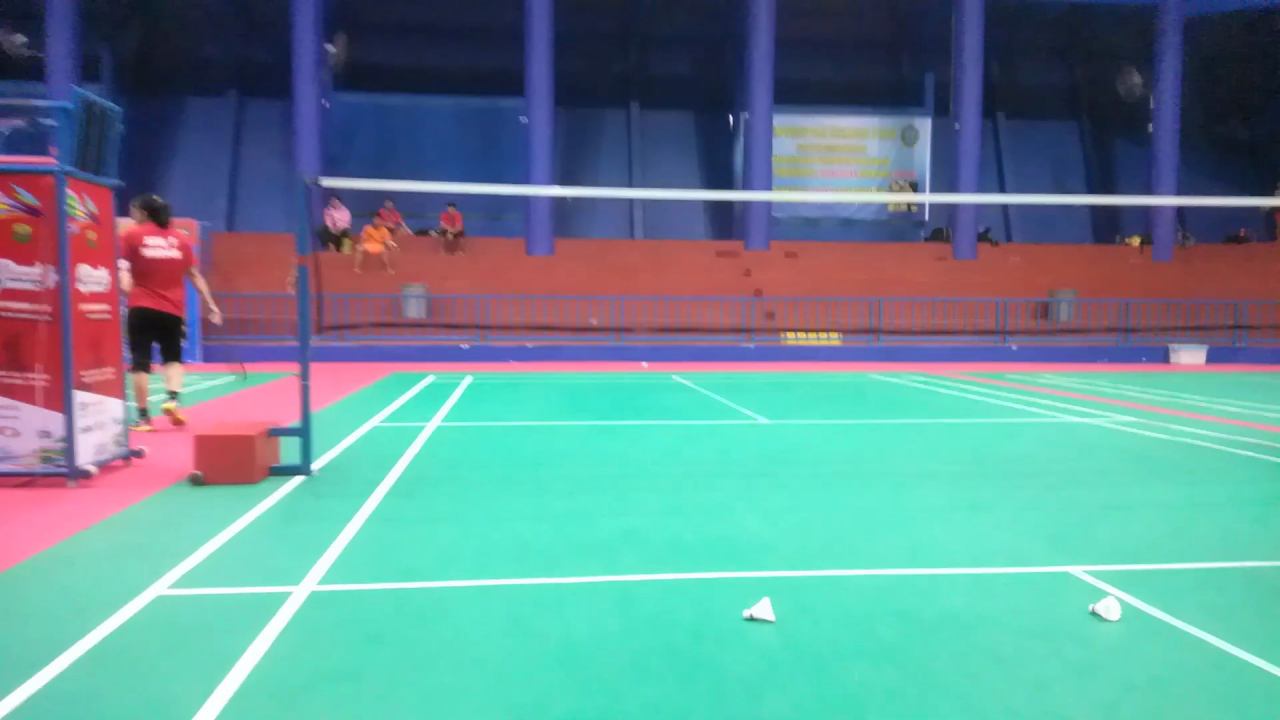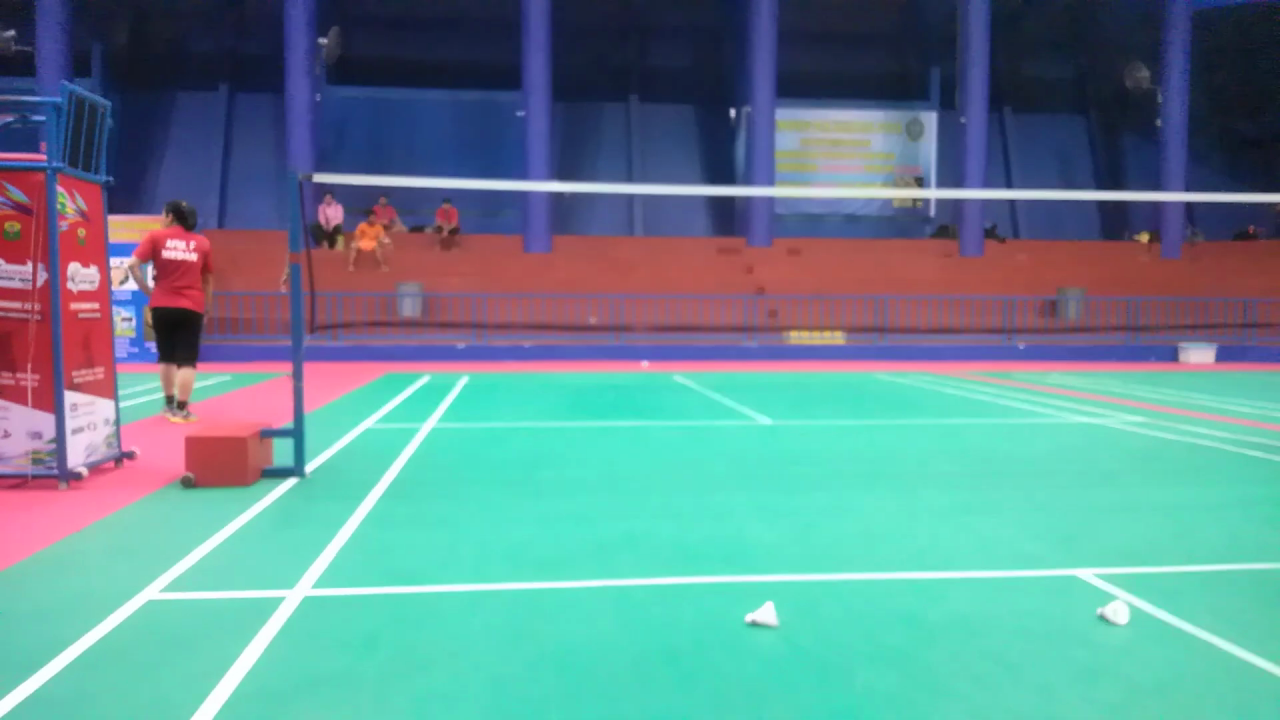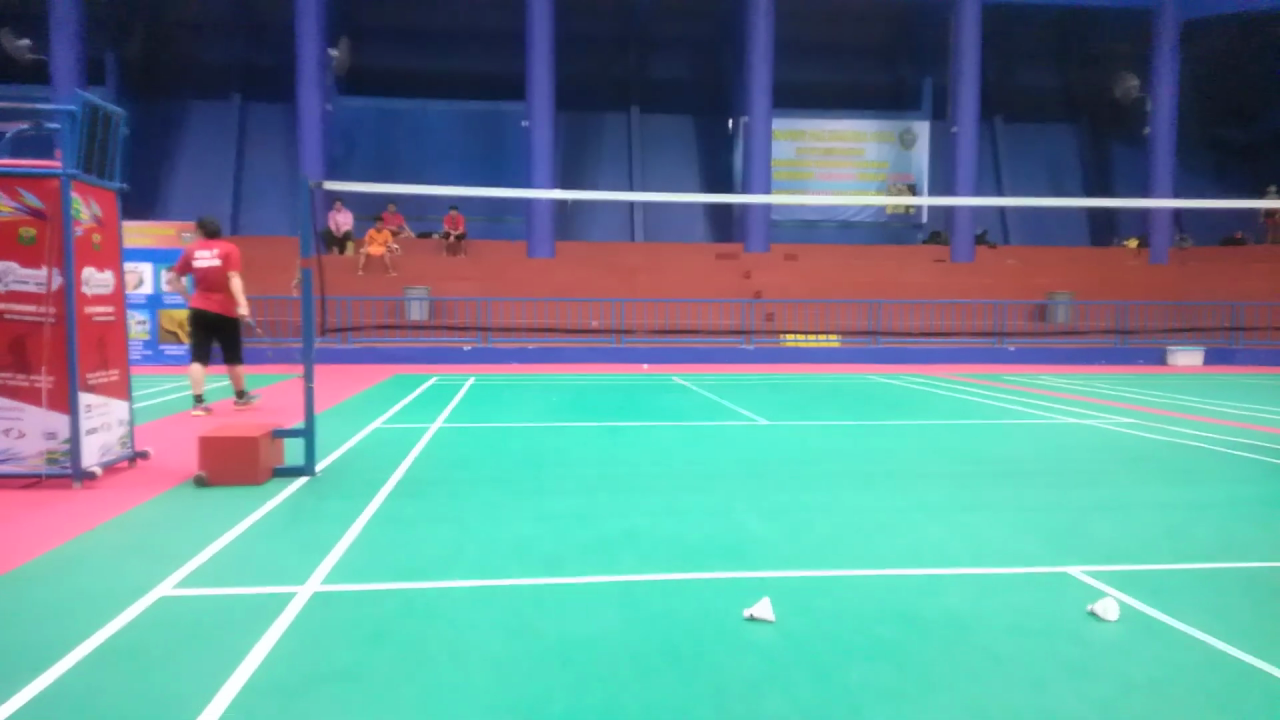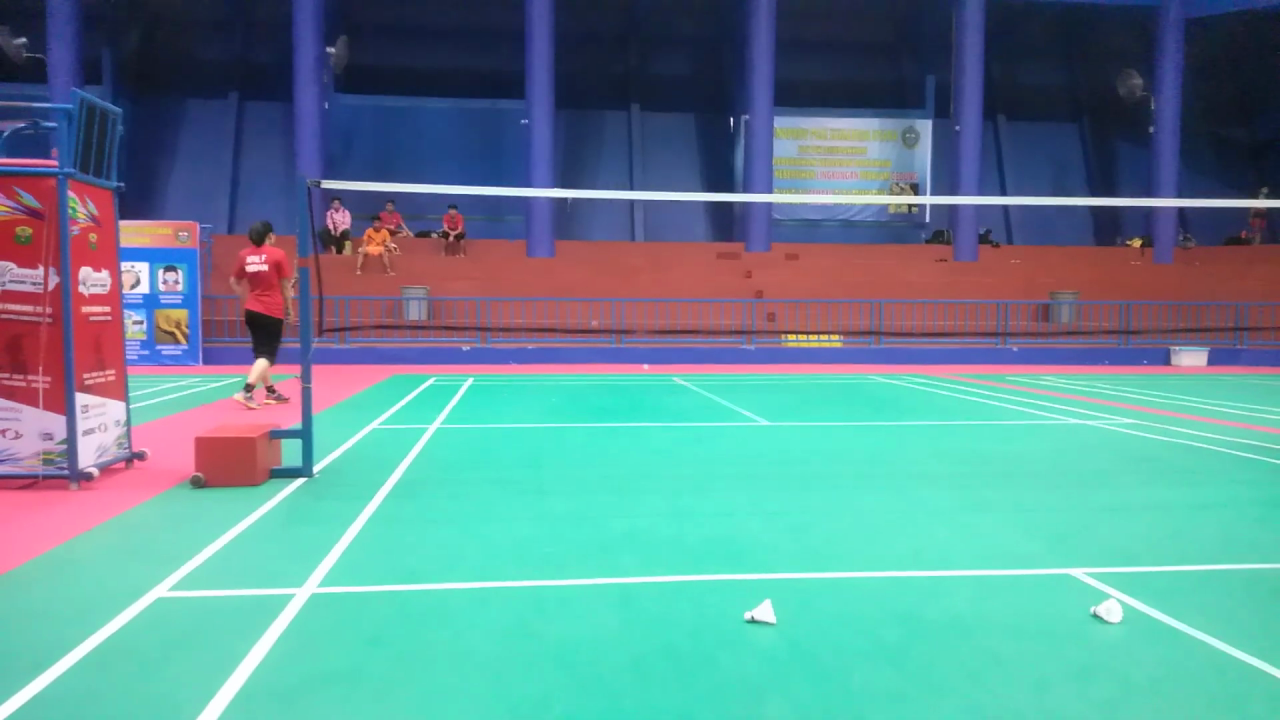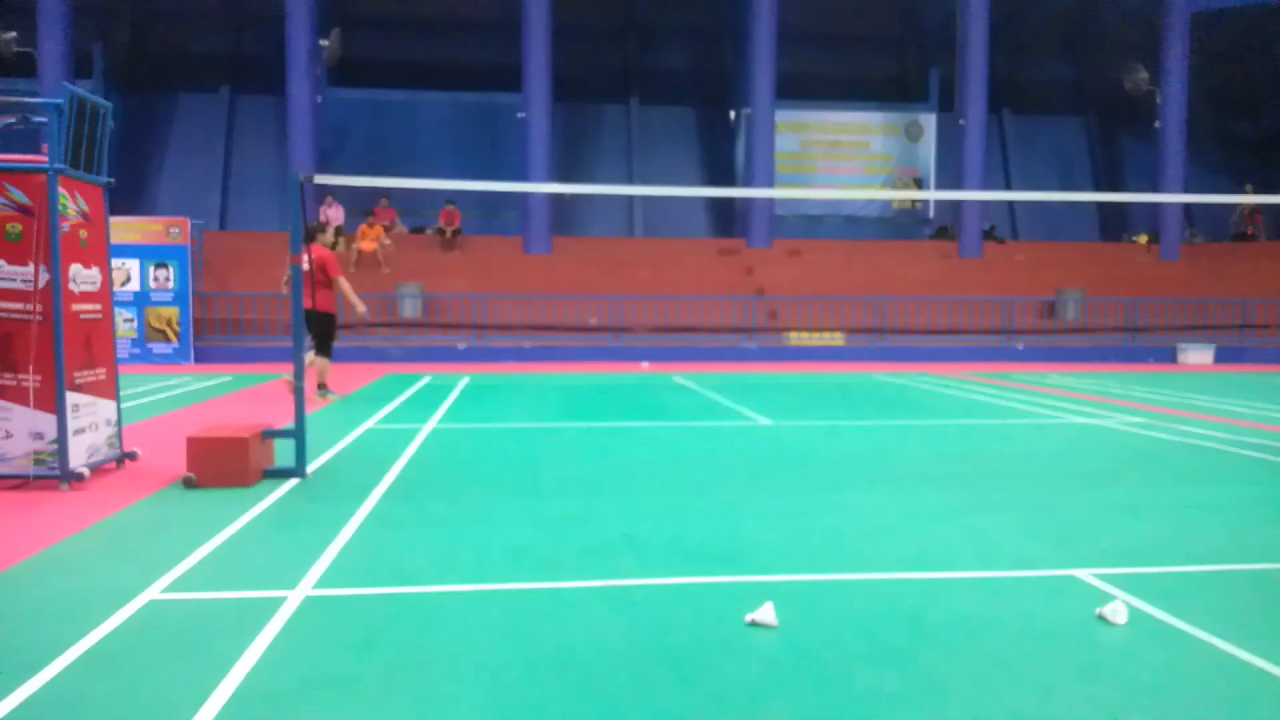
dt=1s
person 1, frame 1
left shoulder: (132, 235)
right shoulder: (180, 239)
right elbow: (195, 275)
left wrist: (122, 286)
right wrist: (210, 305)
left hip: (141, 308)
right hip: (172, 309)
left knee: (141, 363)
right knee: (172, 358)
left ankle: (143, 417)
right ankle: (172, 399)
person 1, frame 2
left shoulder: (156, 237)
right shoulder: (202, 243)
left elbow: (133, 265)
right elbow: (207, 280)
left wrist: (147, 290)
right wrist: (206, 307)
left hip: (162, 306)
right hip: (191, 308)
left knee: (166, 356)
right knee: (187, 360)
left ankle: (170, 404)
right ankle: (181, 410)
person 1, frame 3
left shoulder: (192, 250)
right shoulder: (229, 249)
left elbow: (175, 279)
right elbow: (233, 278)
right wrist: (242, 305)
left hip: (199, 310)
right hip: (225, 310)
left knee: (198, 356)
right knee: (233, 356)
left ankle: (198, 402)
right ankle: (241, 397)
person 1, frame 4
left shoulder: (244, 255)
right shoulder: (278, 254)
left elbow: (234, 282)
right elbow: (286, 285)
right wrist: (289, 308)
left hip: (251, 310)
right hip: (271, 312)
left knee: (261, 352)
right knee: (266, 354)
left ankle: (271, 392)
right ankle: (246, 391)
person 1, frame 5
left shoulder: (304, 253)
right shoulder: (326, 254)
left elbow: (291, 278)
right elbow: (340, 281)
right wrist: (357, 304)
left hip: (307, 307)
right hip: (322, 308)
left knee: (319, 347)
right knee: (323, 349)
right ankle: (322, 388)
